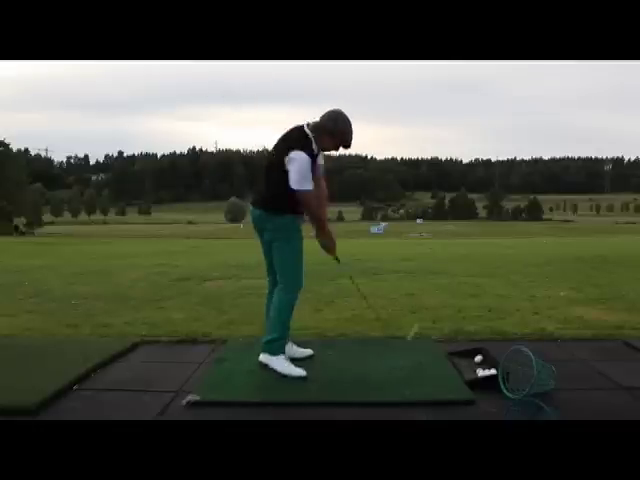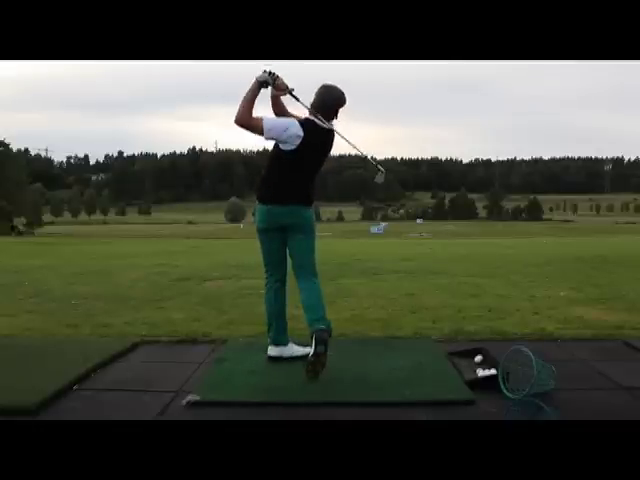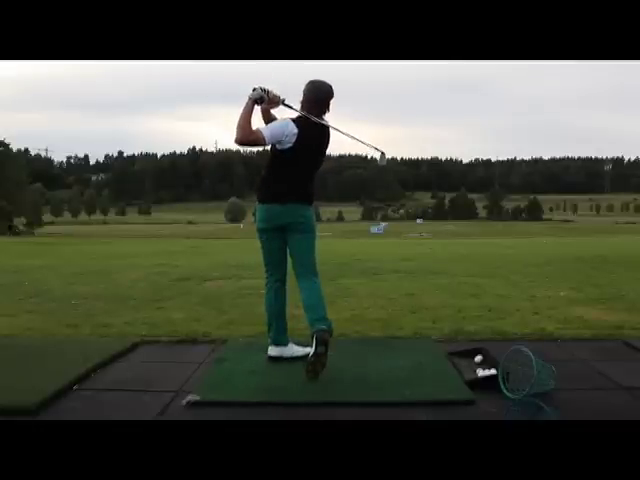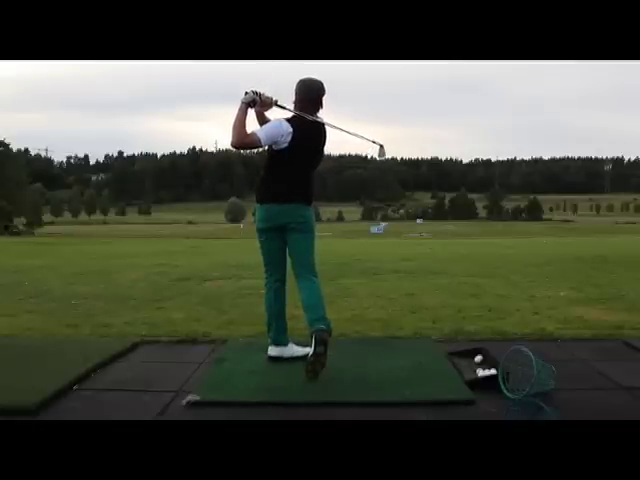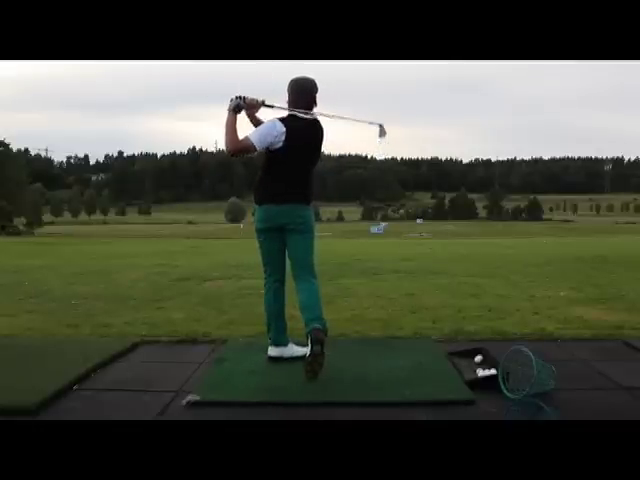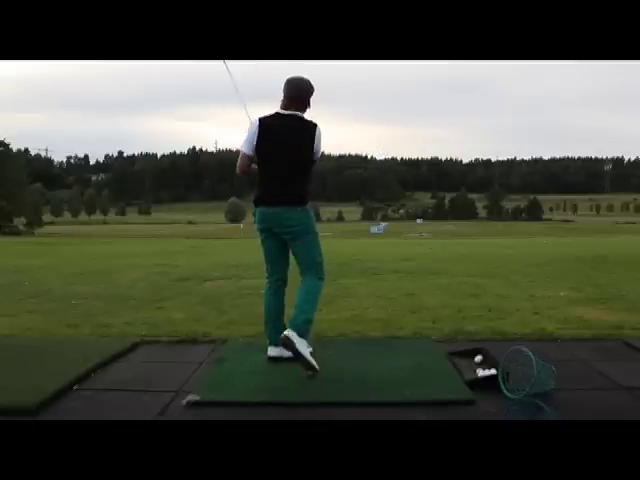
dt=0.5s
person 1, frame 1
left shoulder: (307, 139)
right shoulder: (299, 154)
left elbow: (320, 185)
right elbow: (308, 204)
left wrist: (324, 229)
right wrist: (325, 234)
left hip: (262, 212)
right hip: (281, 218)
left knee: (279, 279)
right knee: (289, 282)
left ankle: (279, 344)
right ankle: (272, 350)
person 1, frame 2
left shoulder: (296, 130)
right shoulder: (328, 135)
left elbow: (242, 119)
left wrist: (258, 84)
right wrist: (276, 94)
left hip: (269, 210)
right hip: (300, 212)
left knee: (275, 279)
right knee: (307, 276)
left ankle: (278, 342)
right ankle: (319, 329)
person 1, frame 3
left shoulder: (291, 127)
right shoulder: (323, 132)
left elbow: (243, 137)
left wrist: (251, 102)
right wrist: (267, 110)
left hip: (270, 209)
right hip: (300, 210)
left knee: (275, 278)
right knee: (307, 275)
left ankle: (278, 343)
right ankle: (320, 328)
person 1, frame 4
left shoulder: (285, 127)
right shoulder: (319, 131)
left elbow: (239, 142)
left wrist: (245, 106)
right wrist: (262, 114)
left hip: (269, 210)
right hip: (300, 210)
left knee: (274, 278)
right knee: (306, 275)
left ankle: (278, 343)
right ankle: (319, 328)
person 1, frame 5
left shoulder: (278, 126)
right shoulder: (316, 130)
left elbow: (233, 147)
left wrist: (232, 114)
right wrist: (252, 116)
left hip: (268, 210)
right hip: (299, 210)
left knee: (273, 278)
right knee: (305, 276)
left ankle: (278, 343)
right ankle: (316, 328)
person 1, frame 6
left shoulder: (261, 126)
right shoulder: (312, 130)
left elbow: (242, 168)
left hip: (265, 211)
right hip: (295, 211)
left knee: (275, 278)
right knee: (313, 273)
left ankle: (276, 342)
right ankle: (296, 332)
